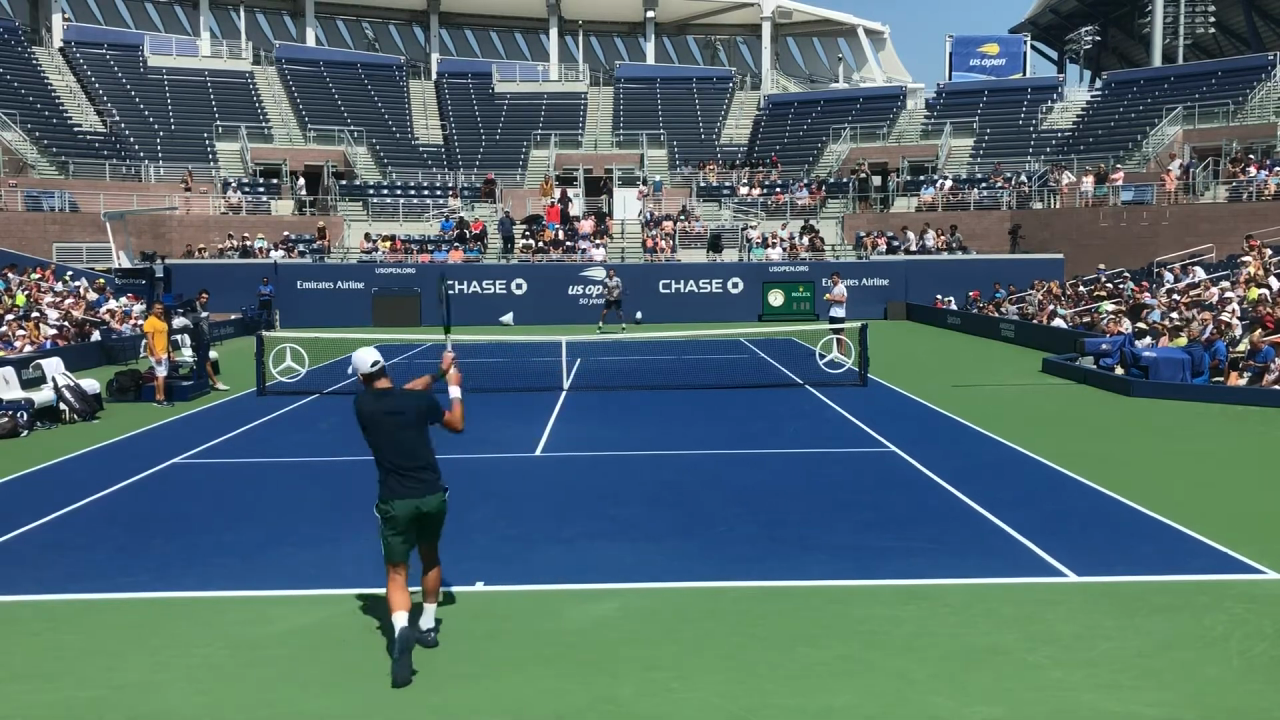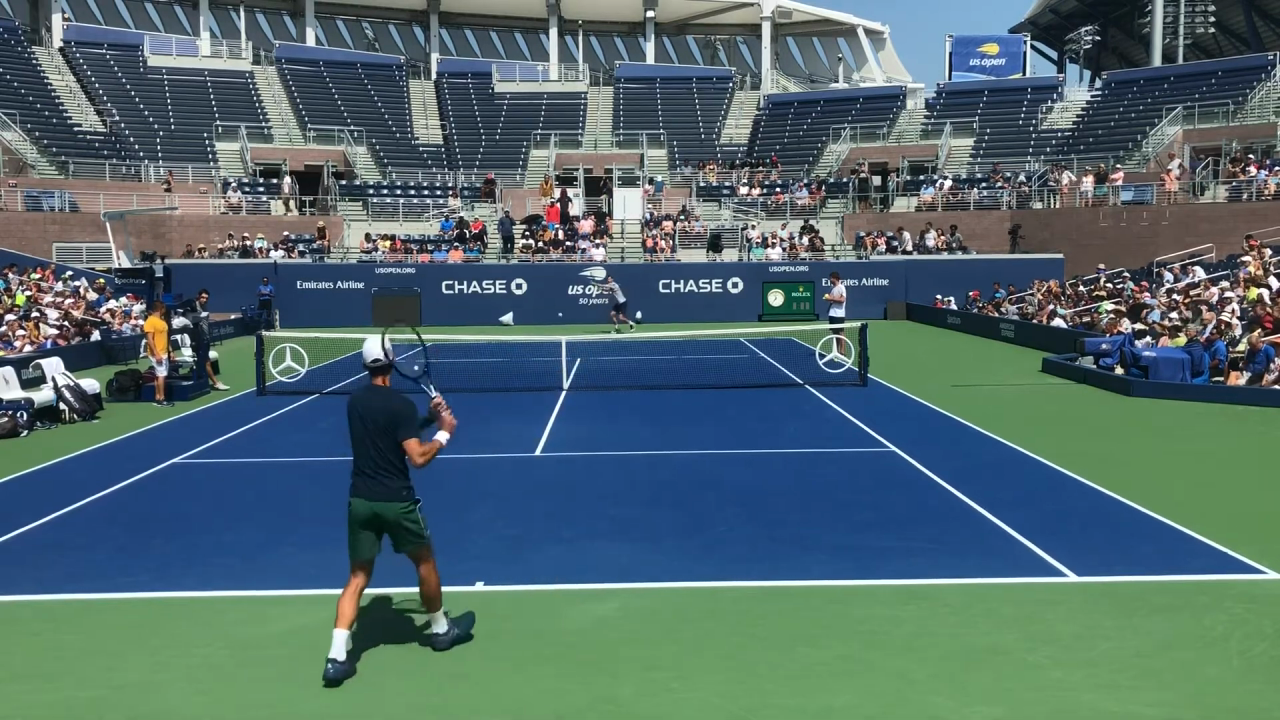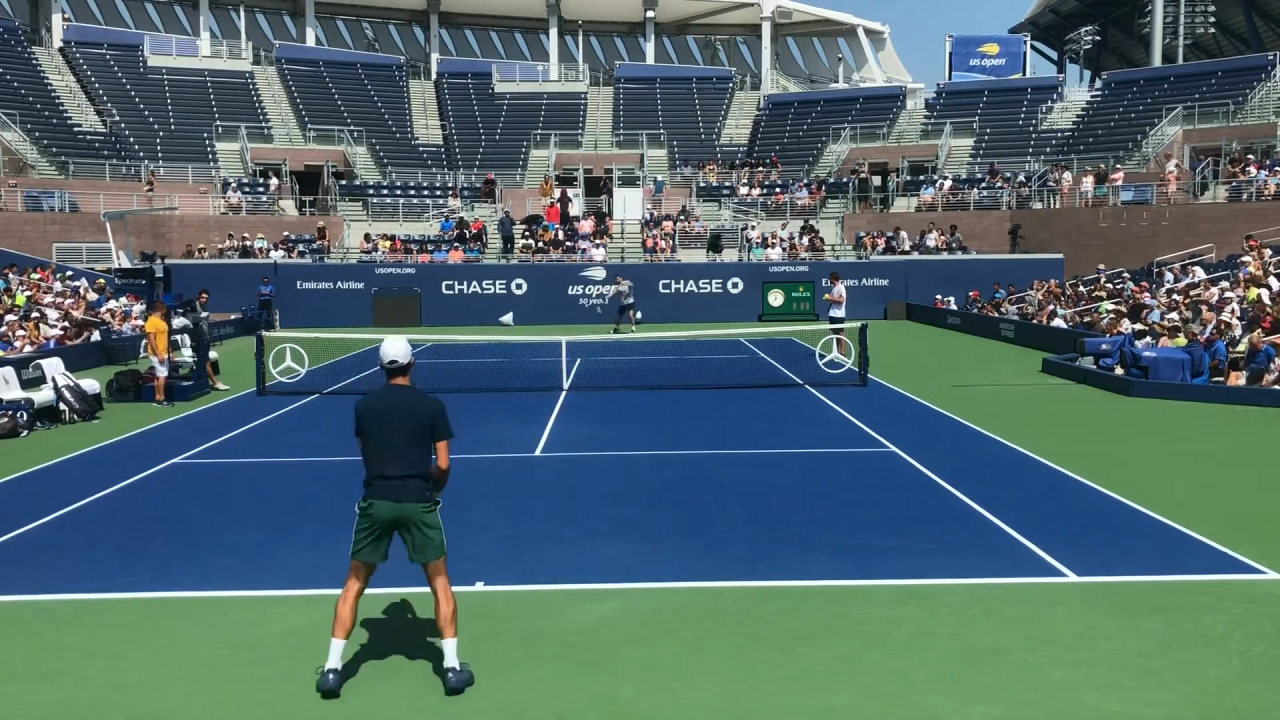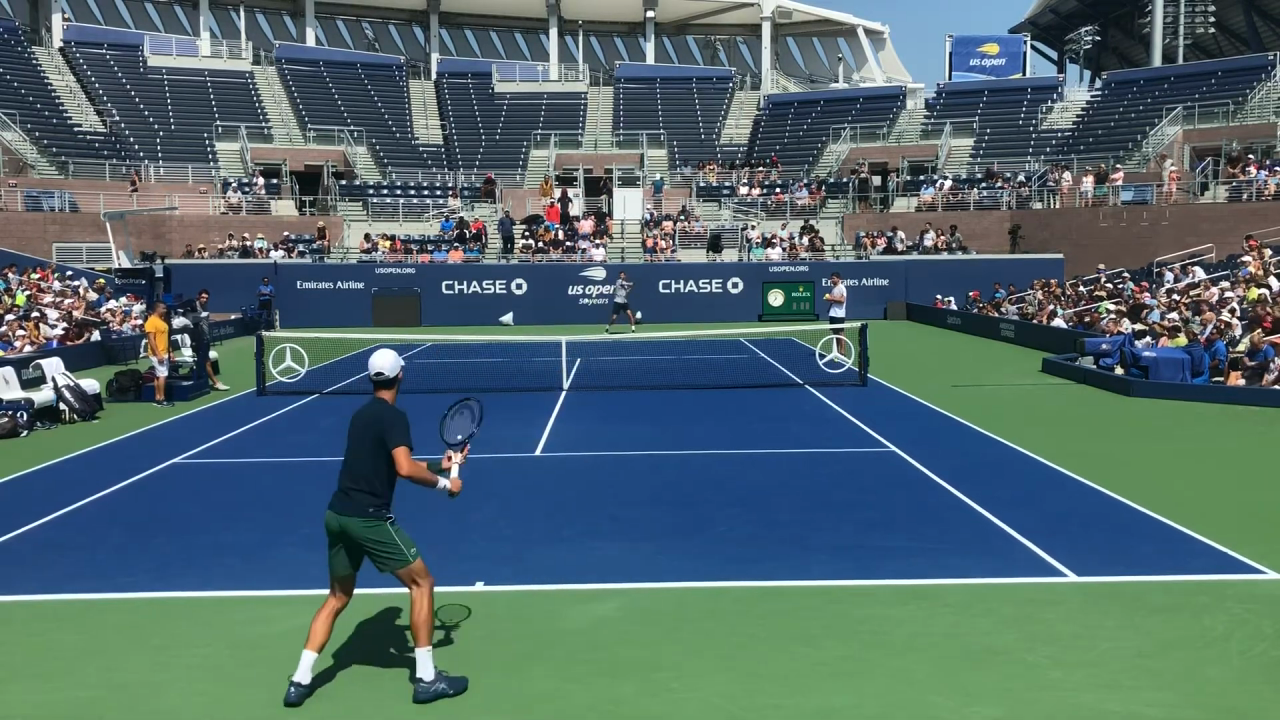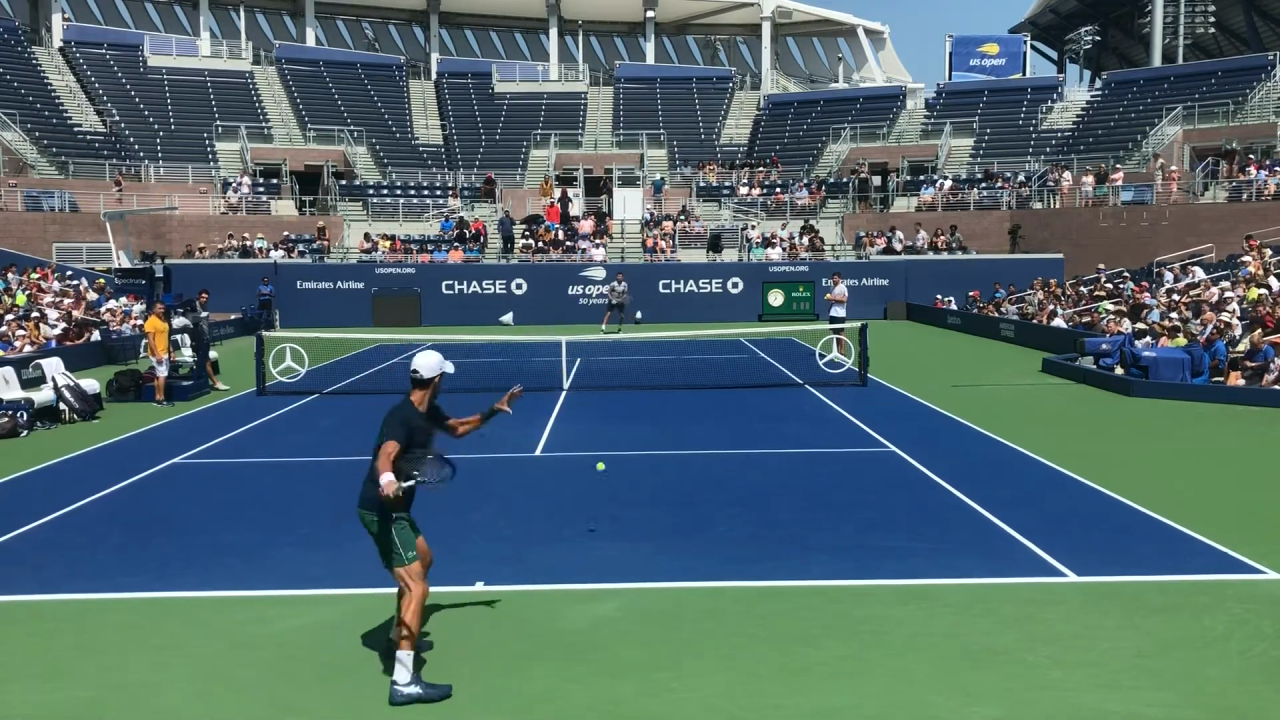
dt=0.5s
person 1, frame 1
left shoulder: (363, 403)
right shoulder: (420, 400)
right elbow: (457, 425)
left wrist: (438, 374)
right wrist: (453, 386)
left hip: (395, 501)
right hip: (434, 495)
left knee: (396, 574)
right knee: (431, 558)
left ankle: (403, 629)
right ankle: (426, 628)
person 1, frame 2
left shoulder: (355, 400)
right shoulder: (401, 404)
right elbow: (418, 458)
left wrist: (429, 416)
right wrist: (444, 436)
left hip: (360, 501)
right hip: (397, 501)
left knee: (357, 578)
right knee: (425, 562)
left ankle: (336, 659)
right ankle: (440, 631)
person 1, frame 3
left shoulder: (364, 406)
right shoulder: (433, 406)
left elbow: (367, 458)
right elbow: (443, 465)
left hip: (375, 503)
right hip: (419, 504)
left knee: (354, 585)
right knee: (440, 583)
left ankle: (332, 669)
right ankle: (452, 667)
person 1, frame 4
left shoulder: (365, 413)
right shoulder: (392, 416)
right elbow: (406, 469)
left wrist: (445, 460)
right wrist: (443, 482)
left hip: (340, 516)
right hip: (368, 518)
left knee: (338, 598)
right knee: (422, 584)
left ankle: (300, 681)
right ankle: (427, 677)
person 1, frame 5
left shoulder: (428, 411)
right shoulder: (401, 416)
left elbow: (459, 428)
right elbow: (384, 455)
left wrist: (494, 410)
right wrist: (387, 479)
left hip: (394, 510)
right hip: (381, 511)
left knee: (423, 559)
right knee: (416, 586)
left ankle: (405, 630)
right ankle: (403, 682)
